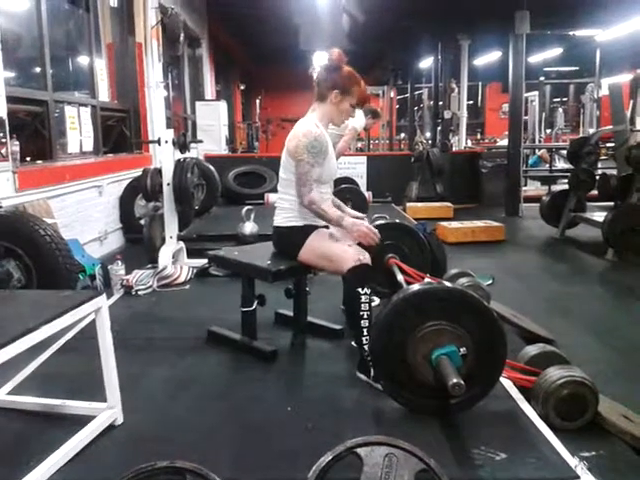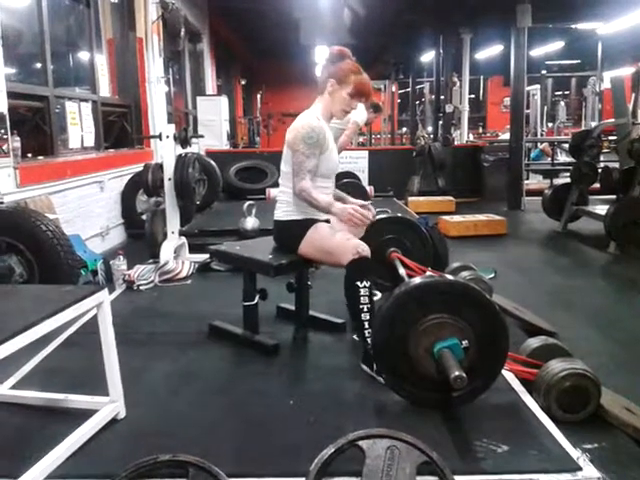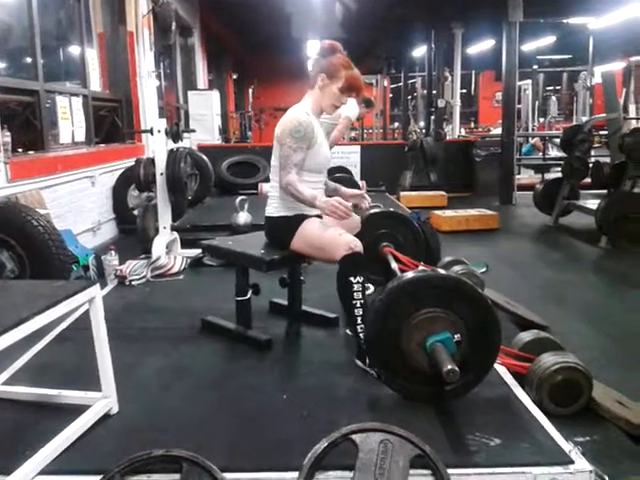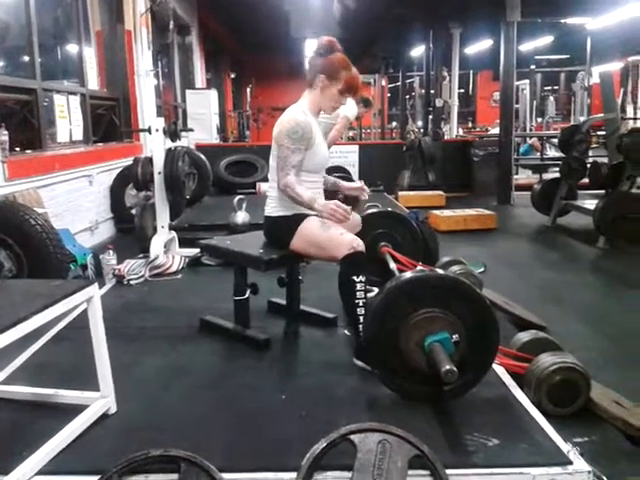
dt=0.2s
person 1, frame 1
left shoulder: (315, 130)
right shoulder: (311, 134)
right elbow: (308, 197)
left wrist: (348, 214)
right wrist: (345, 222)
left hip: (308, 225)
right hip: (294, 230)
left knee: (362, 238)
right knee: (358, 261)
left ankle: (360, 310)
right ankle: (368, 362)
person 1, frame 2
left shoulder: (320, 124)
right shoulder: (310, 126)
right elbow: (301, 187)
left wrist: (348, 201)
right wrist: (337, 208)
left hip: (312, 218)
right hip: (294, 224)
left knee: (365, 226)
right knee: (358, 254)
left ankle: (364, 299)
right ankle: (372, 354)
person 1, frame 3
left shoulder: (311, 120)
right shoulder: (299, 121)
right elbow: (287, 180)
left wrist: (341, 192)
right wrist: (322, 201)
left hip: (306, 213)
right hip: (286, 219)
left knee: (357, 223)
right knee: (350, 249)
left ankle: (359, 294)
right ankle: (365, 348)
person 1, frame 4
left shoulder: (309, 119)
right shoulder: (297, 121)
right elbow: (286, 182)
left wrist: (341, 185)
right wrist: (319, 204)
left hip: (303, 214)
right hip: (285, 219)
left knee: (358, 223)
right knee: (351, 249)
left ankle: (360, 293)
right ankle: (364, 348)
